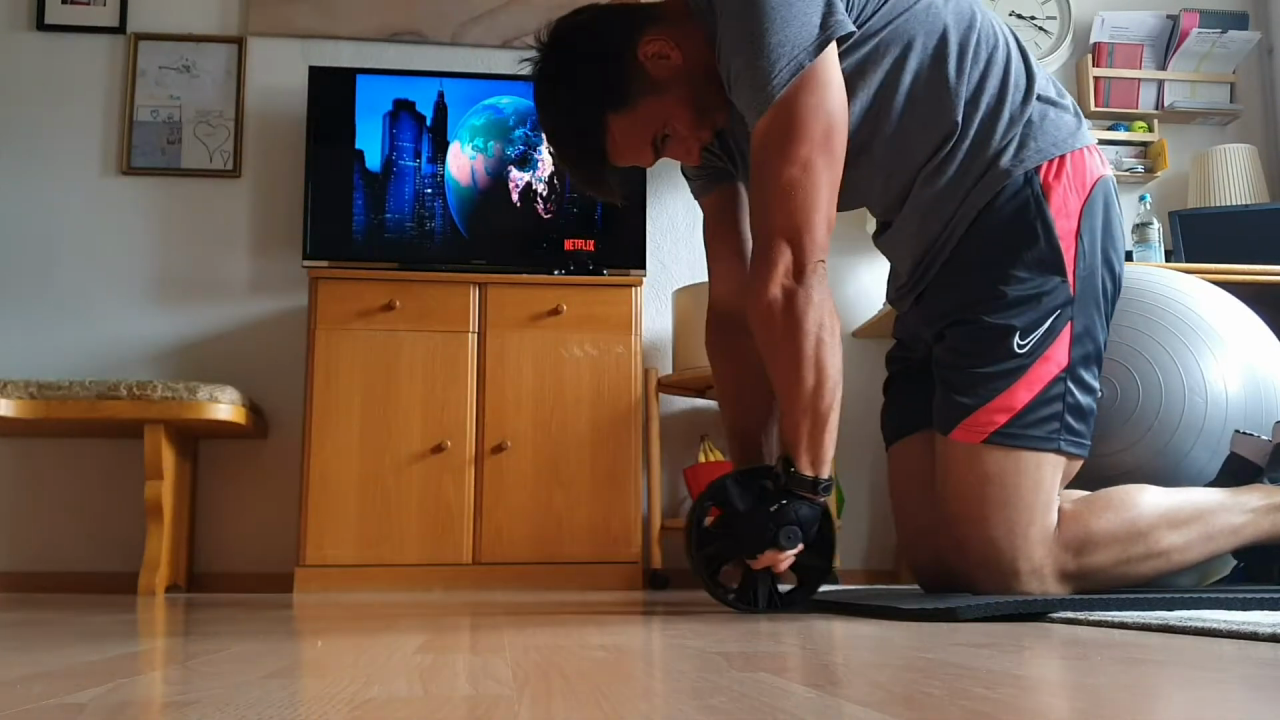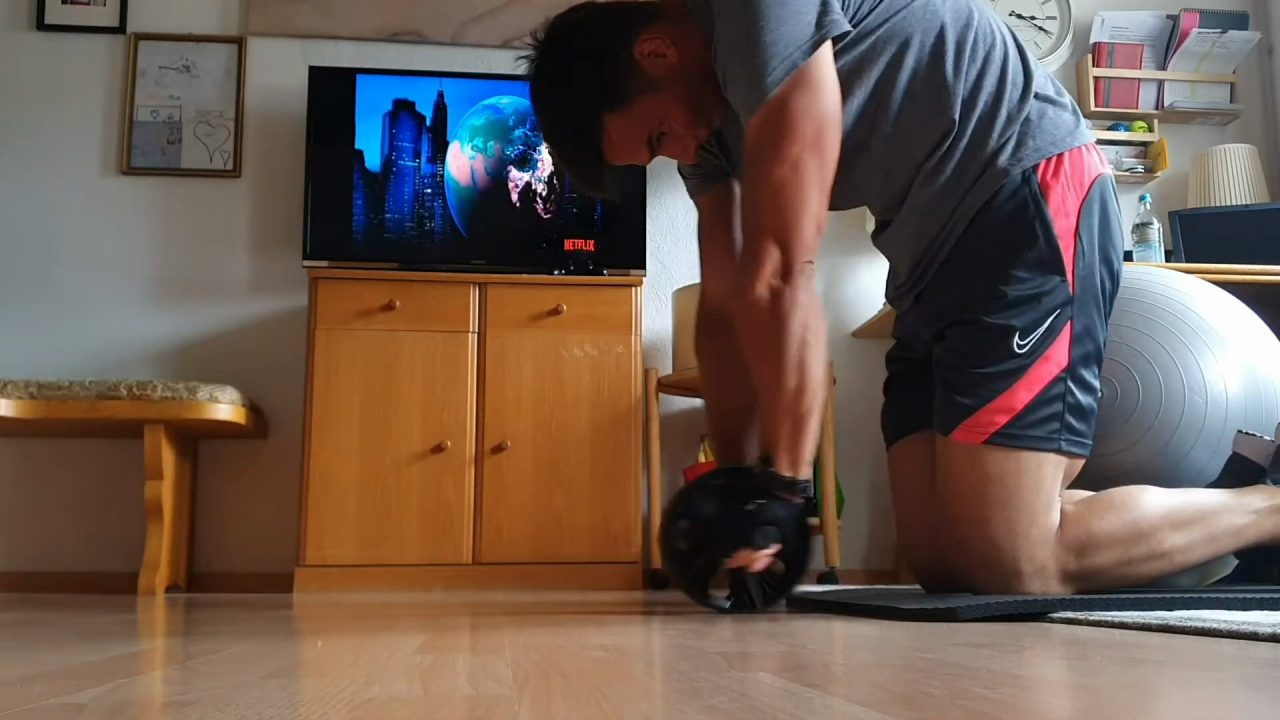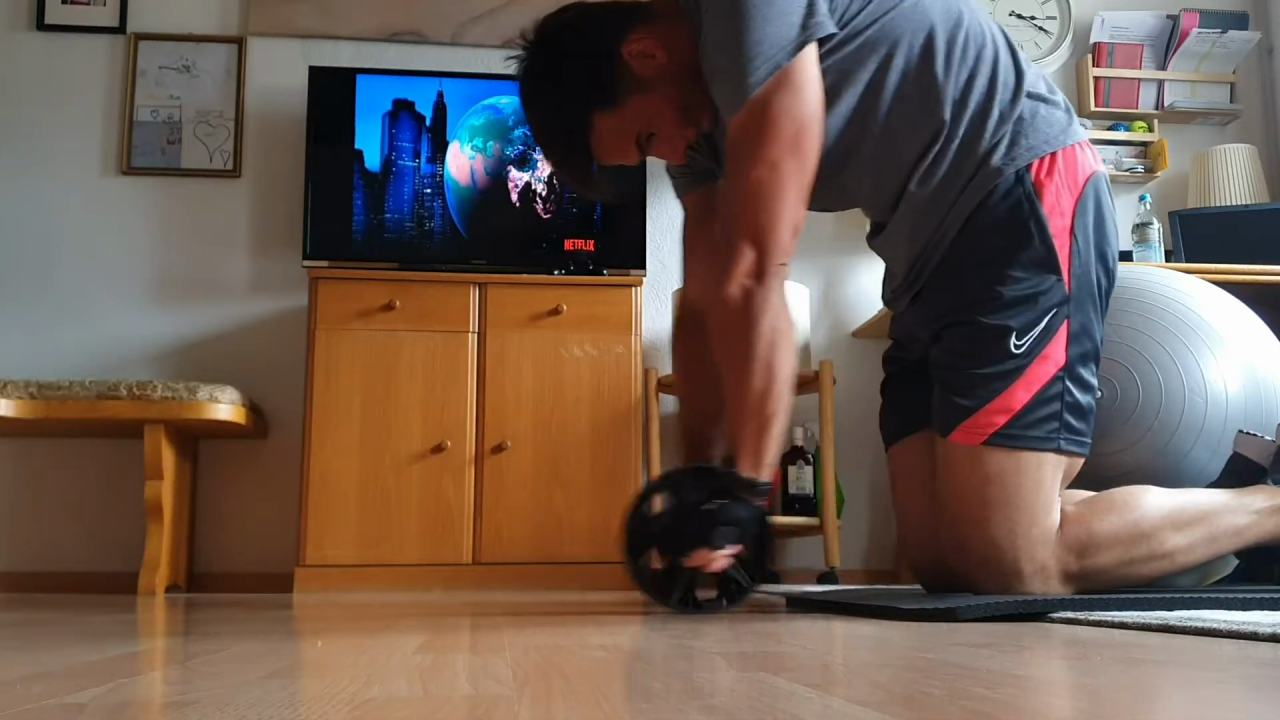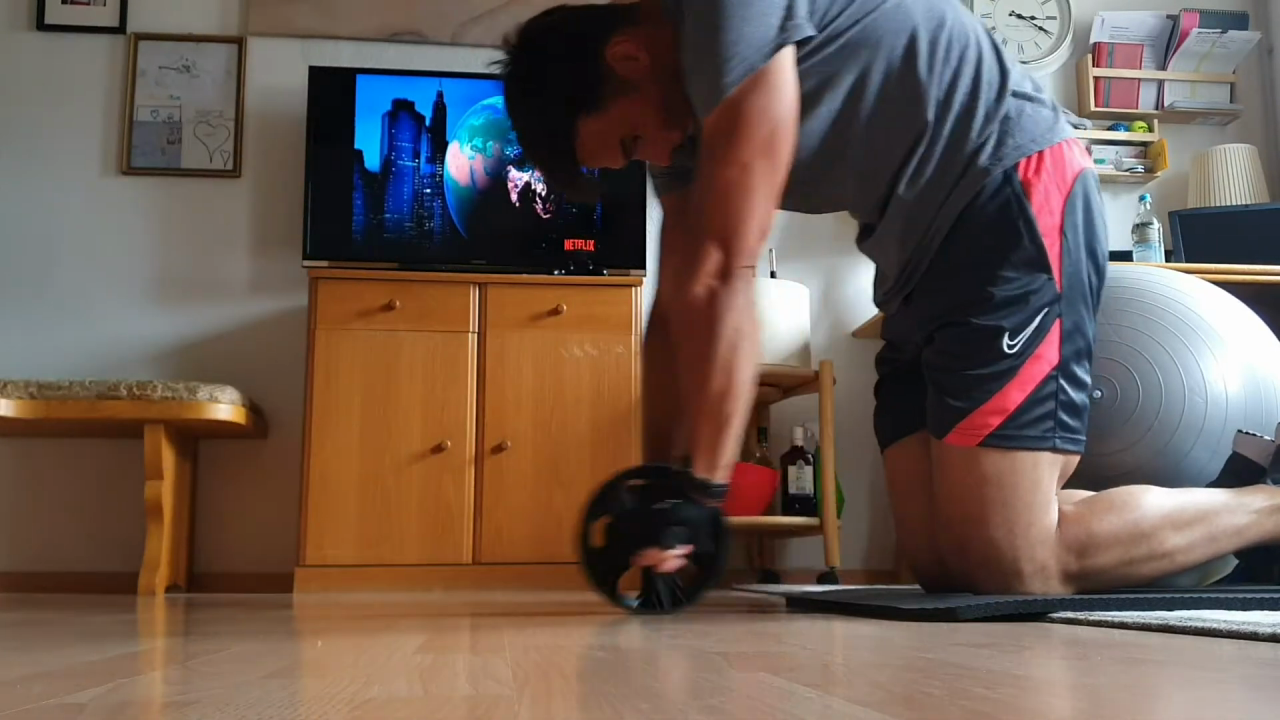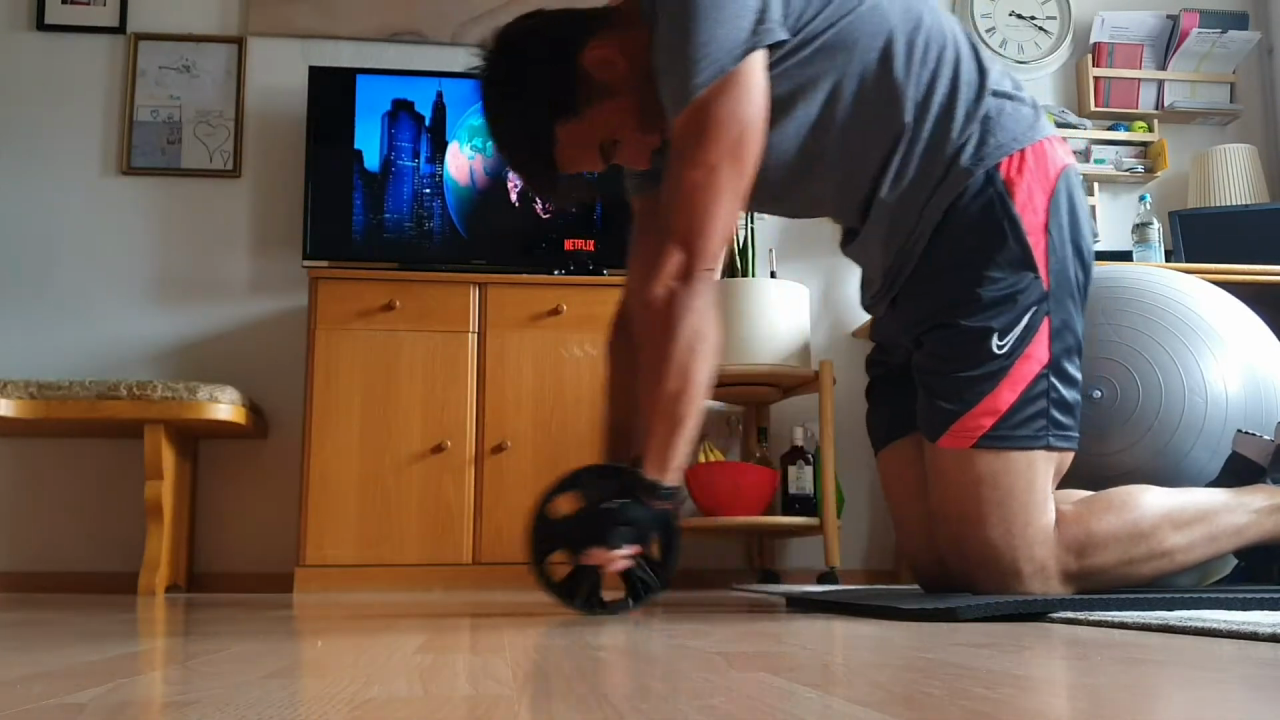
dt=0.1s
person 1, frame 1
right shoulder: (711, 107)
left elbow: (792, 275)
right elbow: (734, 305)
left wrist: (805, 488)
left knee: (1008, 567)
right knee: (939, 563)
person 1, frame 2
right shoulder: (708, 112)
left elbow: (779, 274)
right elbow: (726, 304)
right hip: (939, 253)
left knee: (1011, 565)
right knee: (939, 561)
person 1, frame 3
right shoulder: (697, 109)
left elbow: (755, 275)
right elbow: (706, 305)
left wrist: (748, 491)
right hip: (935, 254)
left knee: (1012, 565)
right knee: (940, 562)
person 1, frame 4
right shoulder: (681, 110)
left elbow: (723, 273)
right elbow: (681, 299)
right hip: (927, 255)
left knee: (1012, 566)
right knee: (940, 559)
person 1, frame 5
right shoulder: (662, 107)
left elbow: (686, 276)
right elbow: (648, 304)
left hip: (1000, 201)
right hip: (913, 258)
left knee: (1011, 566)
right knee: (940, 561)
